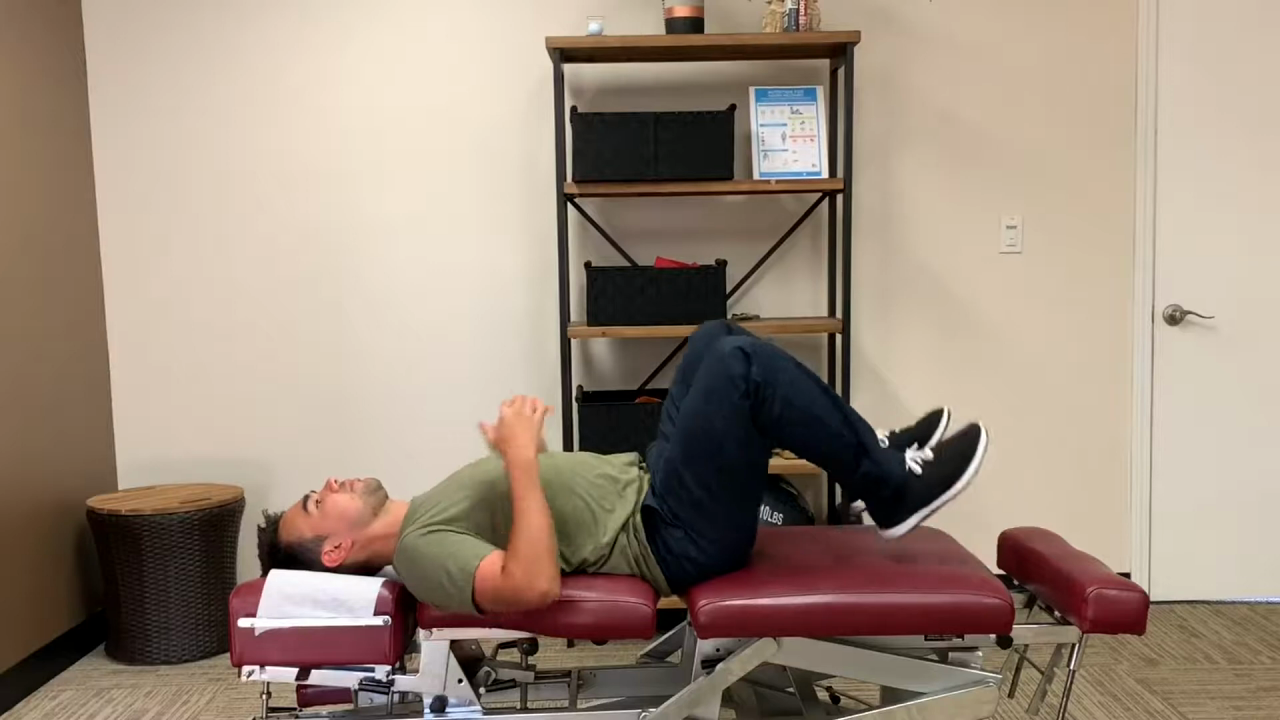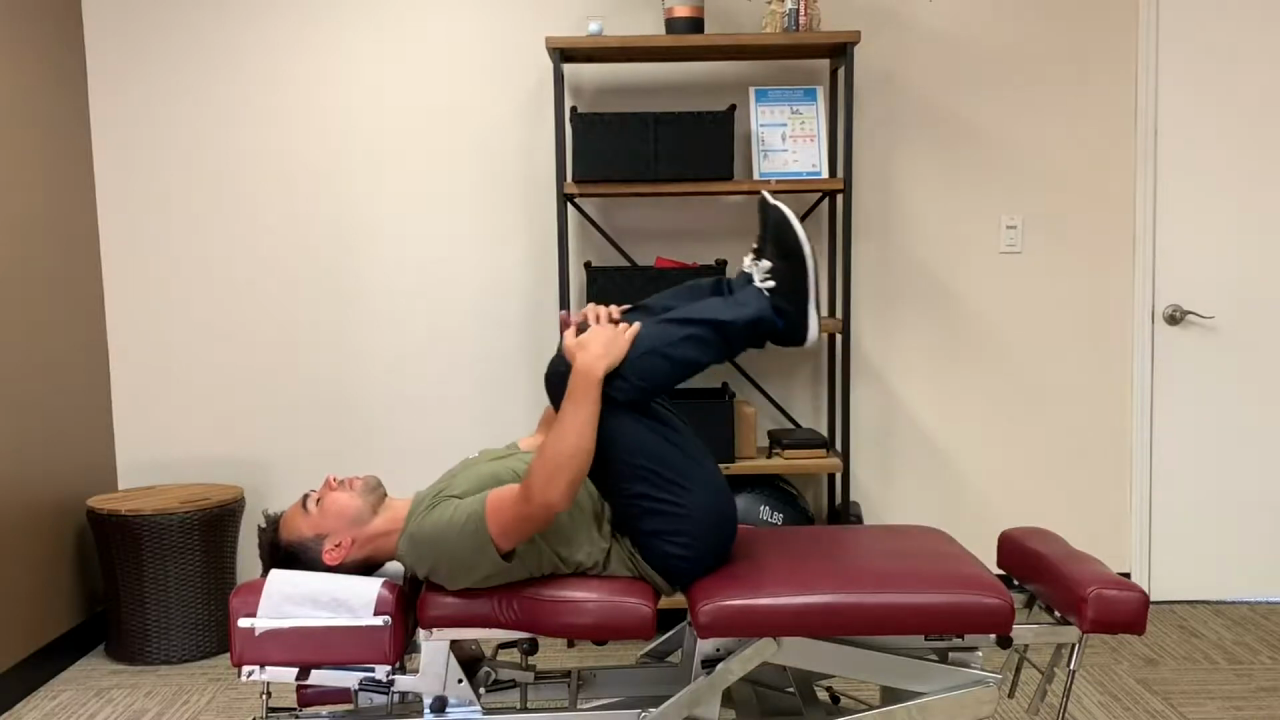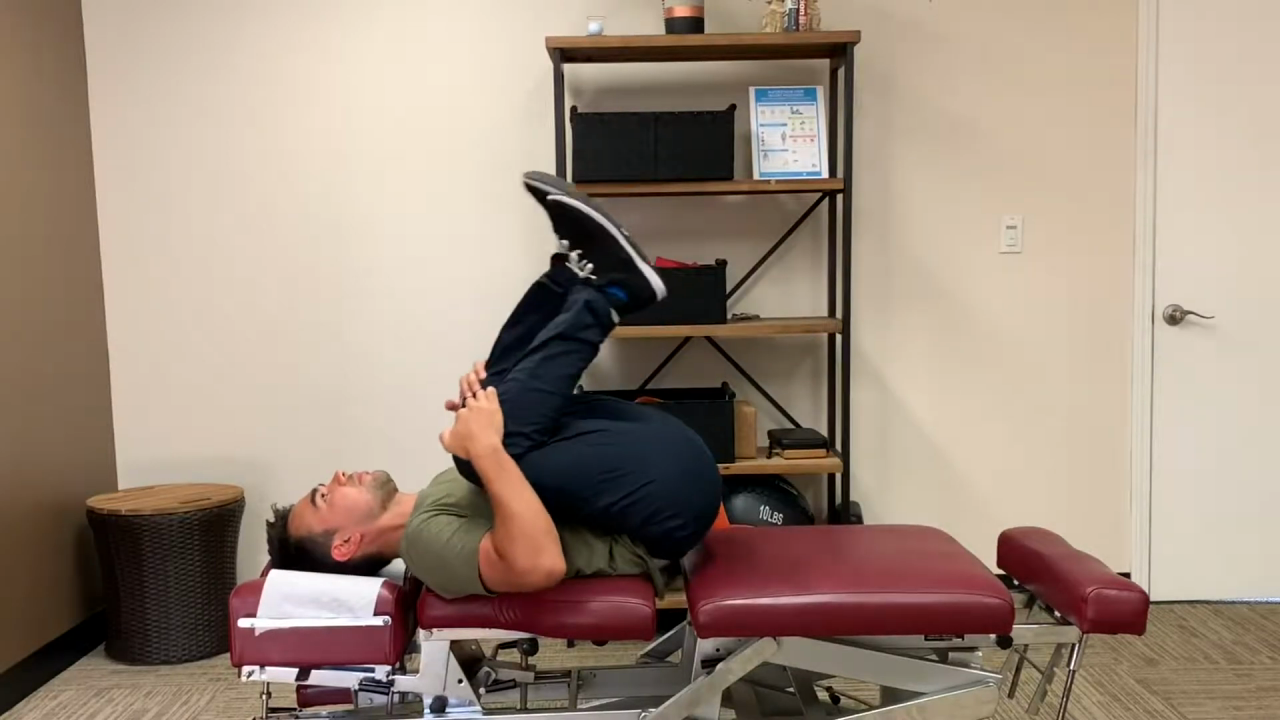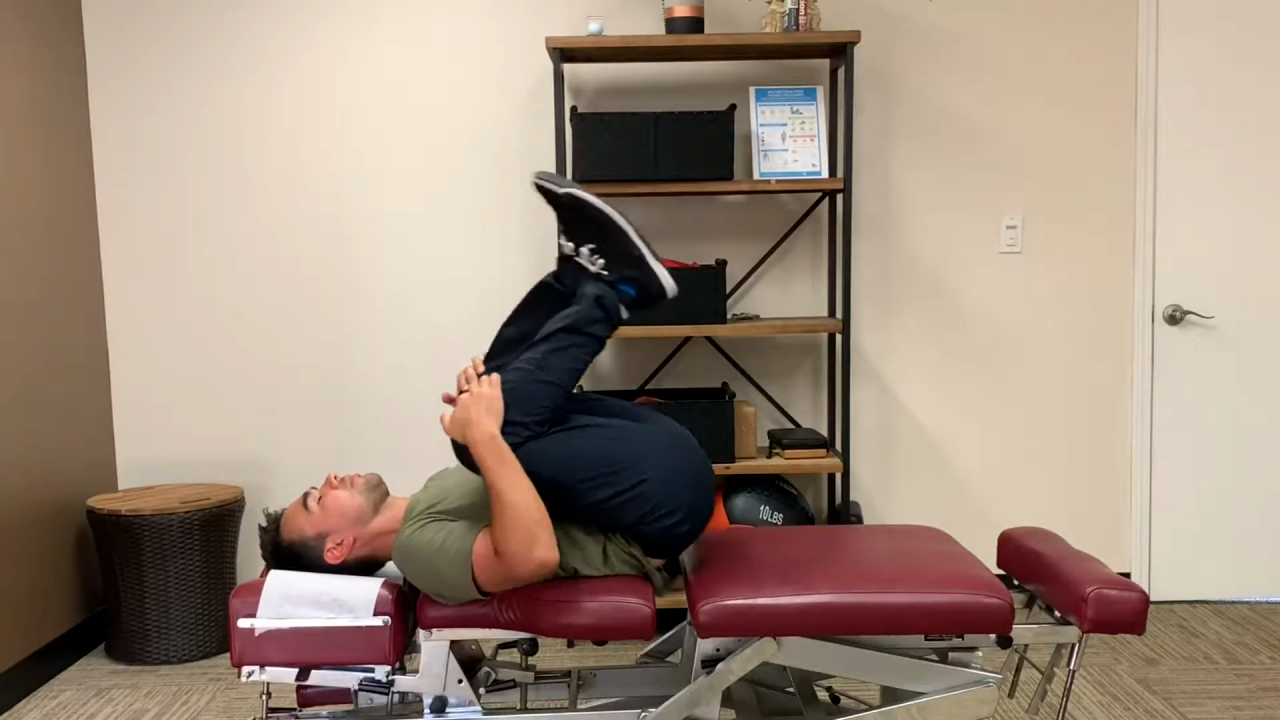
dt=0.7s
person 1, frame 1
left shoulder: (427, 514)
right shoulder: (420, 553)
right elbow: (535, 585)
left wrist: (517, 450)
right wrist: (519, 459)
left hip: (644, 484)
right hip: (674, 537)
left knee: (716, 341)
right knee: (739, 363)
left ankle: (872, 464)
right ankle: (892, 487)
person 1, frame 2
left shoulder: (437, 508)
right shoulder: (433, 540)
left elbow: (540, 443)
right elbow: (549, 496)
left wrist: (585, 353)
right wrist: (589, 370)
right hip: (683, 538)
left knee: (582, 360)
right knee: (577, 373)
left ankle: (755, 293)
right ankle: (769, 306)
person 1, frame 3
left shoulder: (434, 508)
right shoulder: (429, 542)
right elbow: (540, 563)
left wrist: (490, 401)
right wrist: (486, 447)
left knee: (503, 392)
left ankle: (588, 279)
right ankle: (600, 290)
person 1, frame 4
left shoulder: (429, 509)
right shoulder: (421, 548)
right elbow: (534, 555)
left wrist: (486, 393)
right wrist: (485, 432)
right hip: (664, 500)
left knee: (502, 391)
left ankle: (598, 276)
right ankle: (614, 289)
